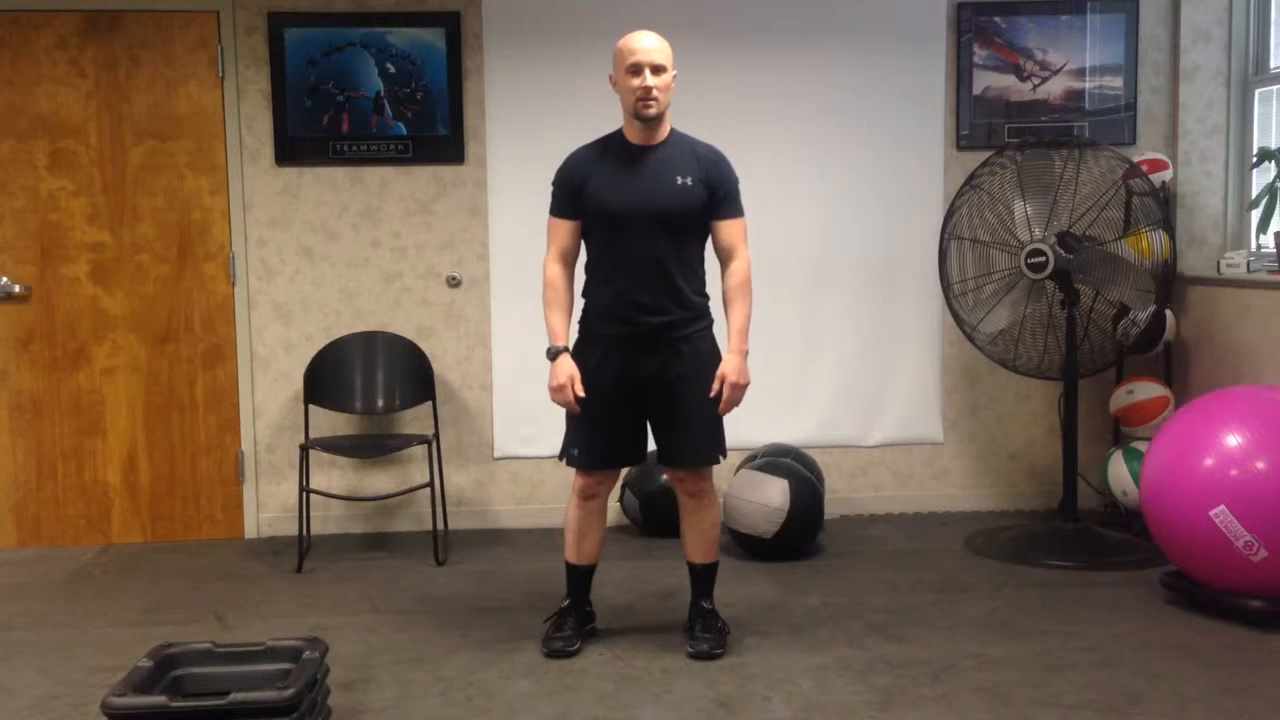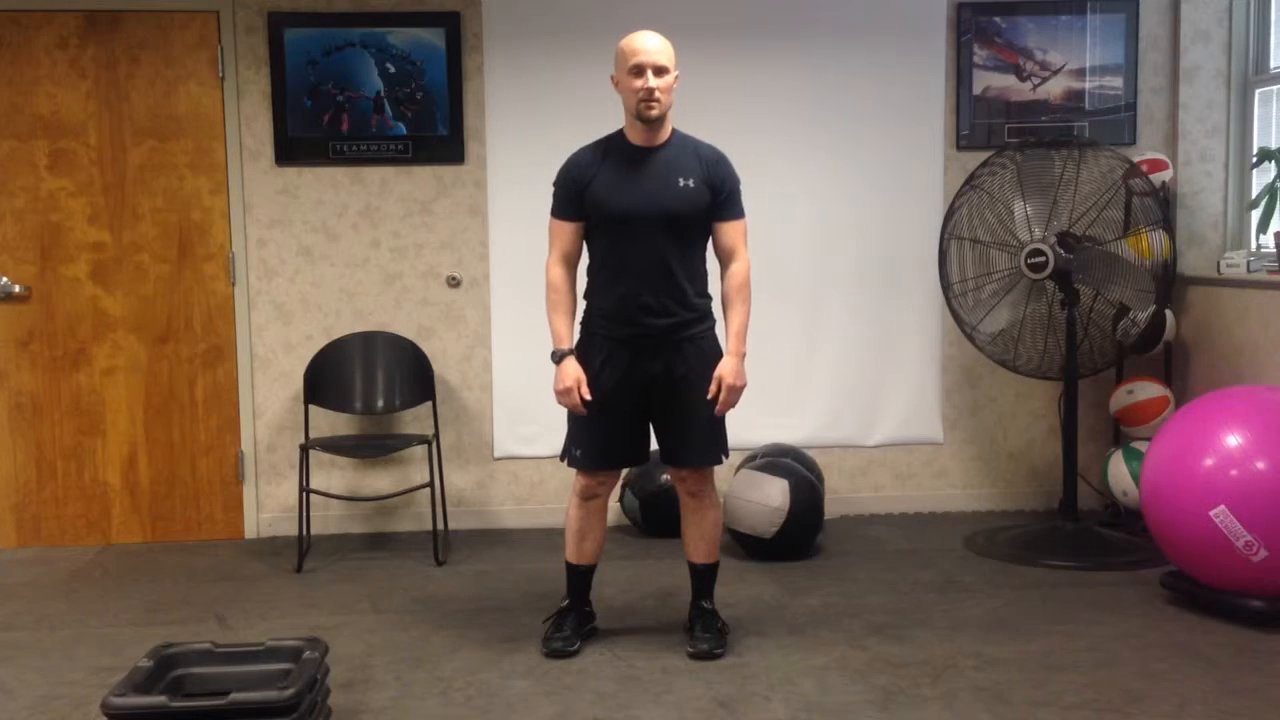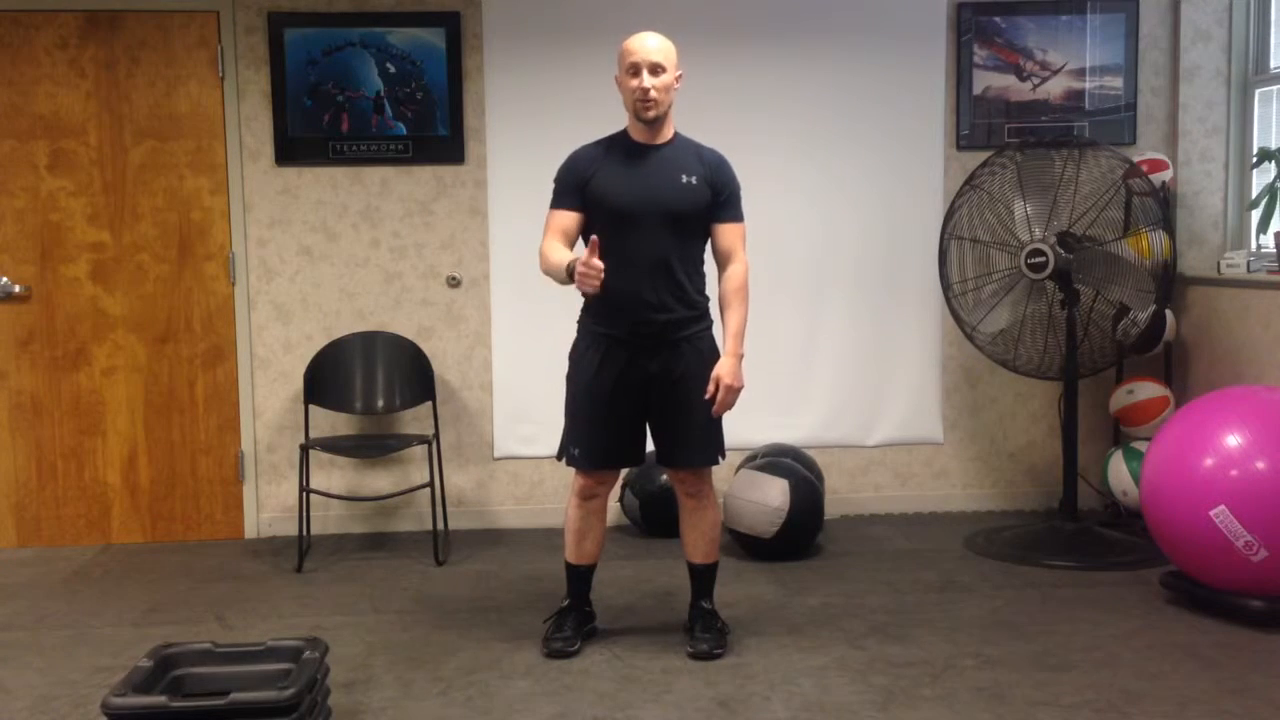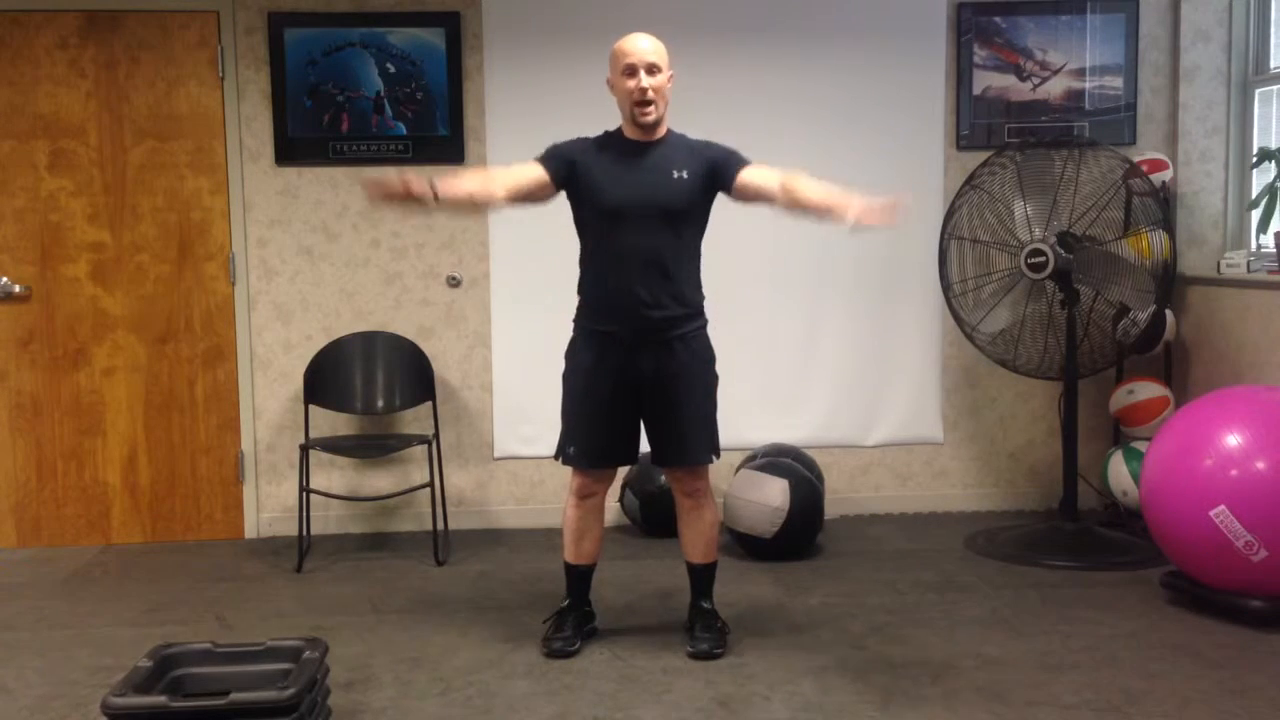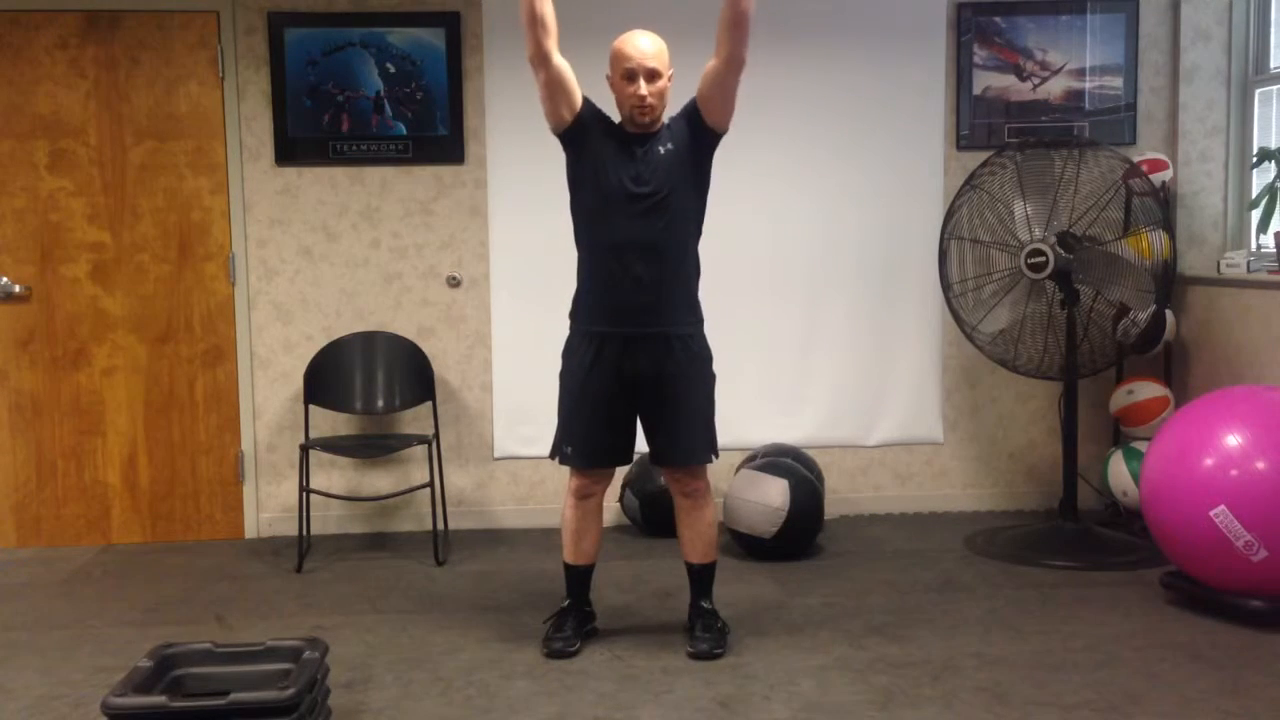
dt=0.7s
person 1, frame 1
left shoulder: (706, 164)
right shoulder: (582, 167)
left elbow: (735, 259)
right elbow: (559, 262)
left wrist: (737, 349)
right wrist: (559, 351)
left hip: (686, 347)
right hip: (604, 349)
left knee: (694, 480)
right knee: (590, 482)
left ankle: (702, 608)
right ankle: (576, 607)
person 1, frame 2
left shoulder: (709, 165)
right shoulder: (584, 168)
left elbow: (735, 261)
right elbow: (561, 264)
left wrist: (734, 351)
right wrist: (564, 353)
left hip: (689, 348)
right hip: (607, 349)
left knee: (696, 481)
right knee: (591, 482)
left ankle: (703, 609)
right ankle: (575, 608)
person 1, frame 3
left shoulder: (709, 168)
right shoulder: (586, 164)
left elbow: (733, 263)
right elbow: (550, 245)
left wrist: (732, 352)
right wrist: (571, 266)
left hip: (686, 348)
right hip: (604, 347)
left knee: (694, 481)
right knee: (590, 481)
left ankle: (703, 608)
right ankle: (576, 607)
person 1, frame 4
left shoulder: (703, 158)
right shoulder: (580, 158)
left elbow: (779, 184)
right elbow: (501, 183)
left wrist: (846, 204)
right wrist: (430, 189)
left hip: (680, 347)
right hip: (600, 347)
left knee: (691, 480)
right knee: (588, 481)
left ankle: (702, 608)
right ankle: (576, 607)
person 1, frame 5
left shoulder: (693, 136)
right shoulder: (585, 135)
left hip: (677, 343)
right hip: (596, 343)
left knee: (690, 481)
right knee: (585, 482)
left ankle: (702, 609)
right ankle: (576, 608)
